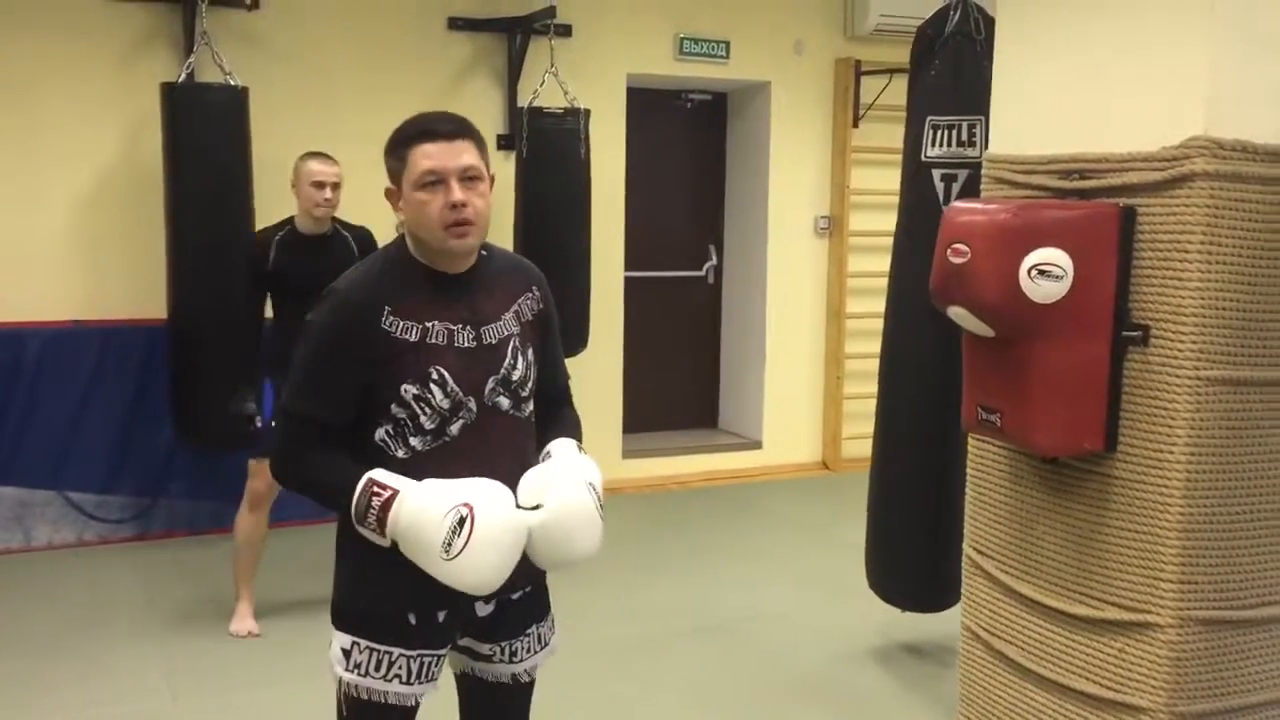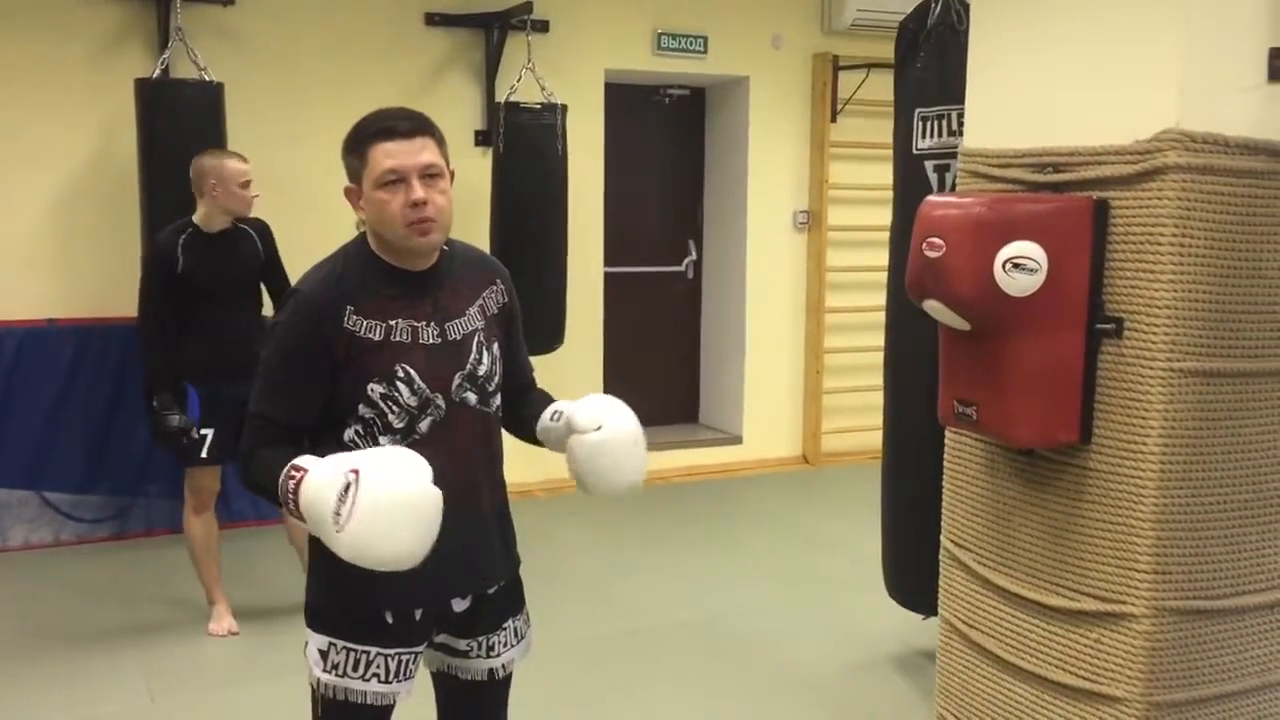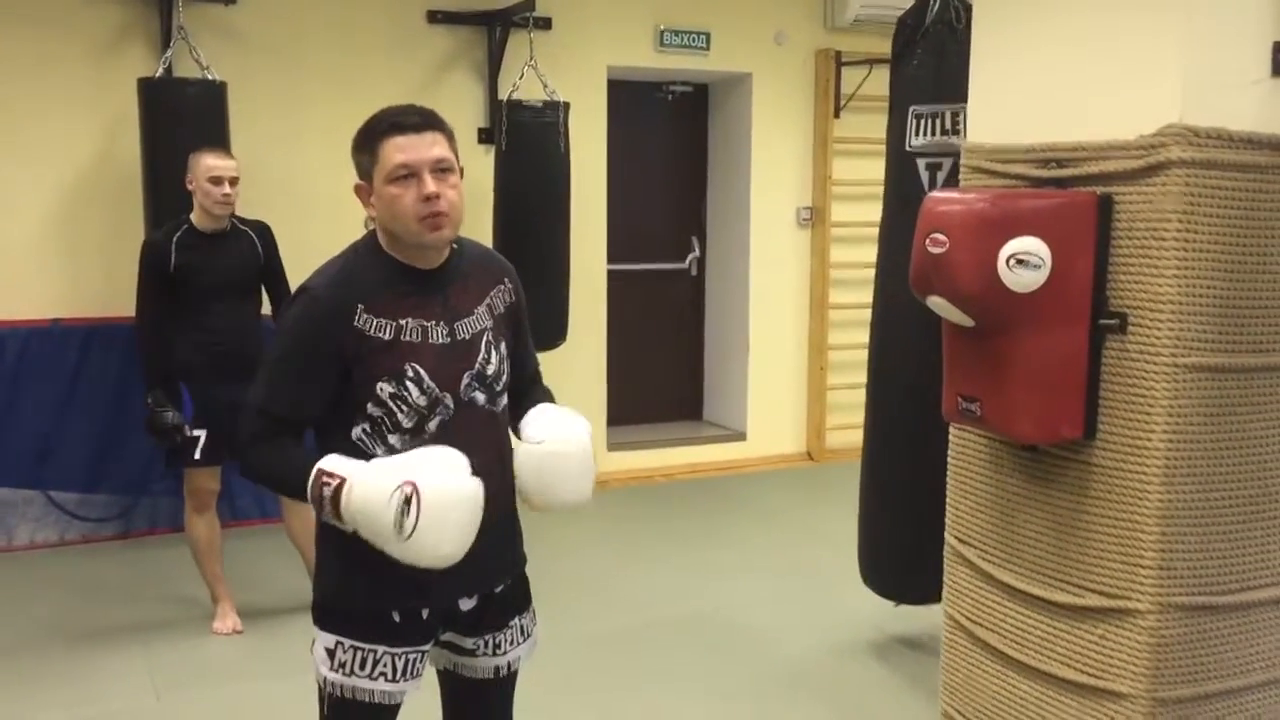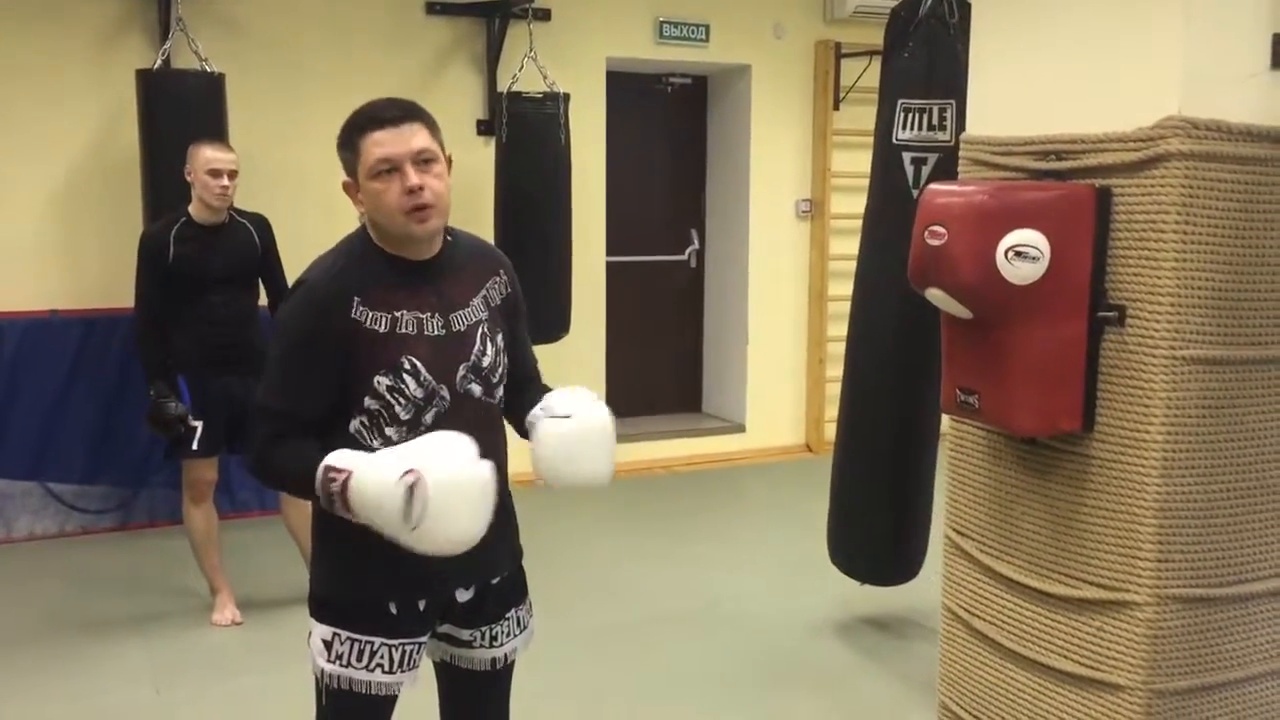
dt=0.7s
person 1, frame 1
left shoulder: (524, 285)
right shoulder: (359, 304)
left elbow: (553, 402)
right elbow: (295, 455)
left wrist: (567, 461)
right wrist: (395, 504)
left hip: (509, 571)
right hip: (390, 584)
person 1, frame 2
left shoulder: (487, 278)
right shoulder: (322, 303)
right elbow: (263, 452)
left wrist: (566, 423)
right wrist: (313, 488)
left hip: (483, 567)
right hip: (366, 585)
person 1, frame 3
left shoulder: (494, 276)
right shoulder: (333, 299)
right elbow: (262, 447)
left wrist: (548, 427)
right wrist: (351, 492)
left hip: (490, 569)
right hip: (372, 583)
person 1, frame 4
left shoulder: (490, 268)
right shoulder: (324, 294)
right elbow: (273, 449)
left wrist: (557, 420)
right wrist: (360, 487)
left hip: (487, 560)
right hip: (369, 578)
person 2, frame 1
left shoulder: (358, 242)
right shoulder: (269, 244)
right elbow: (251, 315)
right hip: (284, 379)
right knee: (259, 489)
right ankle: (244, 601)
person 2, frame 2
left shoulder: (257, 234)
right shoulder: (169, 247)
left elbow: (284, 299)
right elbow: (153, 327)
right wrist: (161, 396)
left hip: (261, 378)
right hip: (201, 386)
right knee: (201, 493)
right ankle: (218, 604)
person 2, frame 3
left shoulder: (257, 236)
right shoulder: (164, 247)
left elbow: (282, 304)
right elbow: (149, 326)
right wrist: (157, 394)
left hip: (257, 379)
right hip: (196, 385)
right knee: (200, 493)
right ankle: (222, 602)
person 2, frame 4
left shoulder: (255, 228)
right shoulder: (162, 239)
left elbow: (279, 298)
right elbow: (148, 320)
right wrist: (158, 386)
left hip: (255, 371)
right hip: (194, 377)
right knee: (199, 483)
right ankle: (221, 593)
